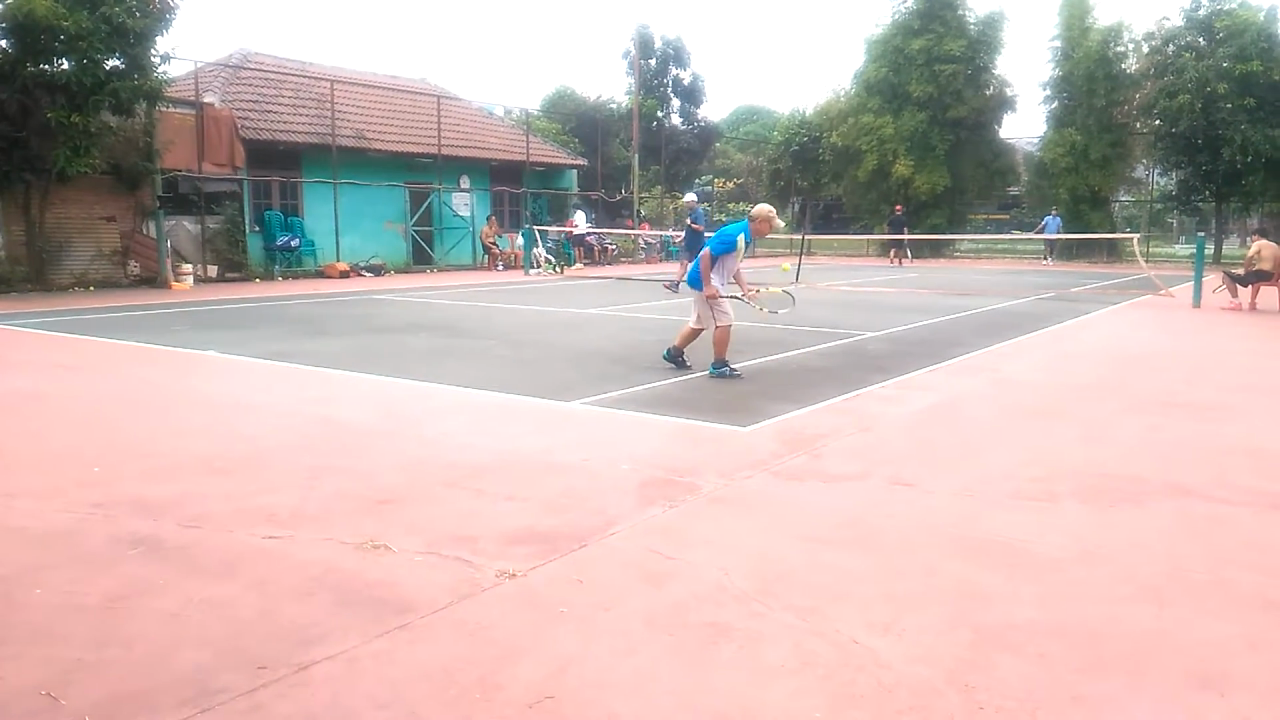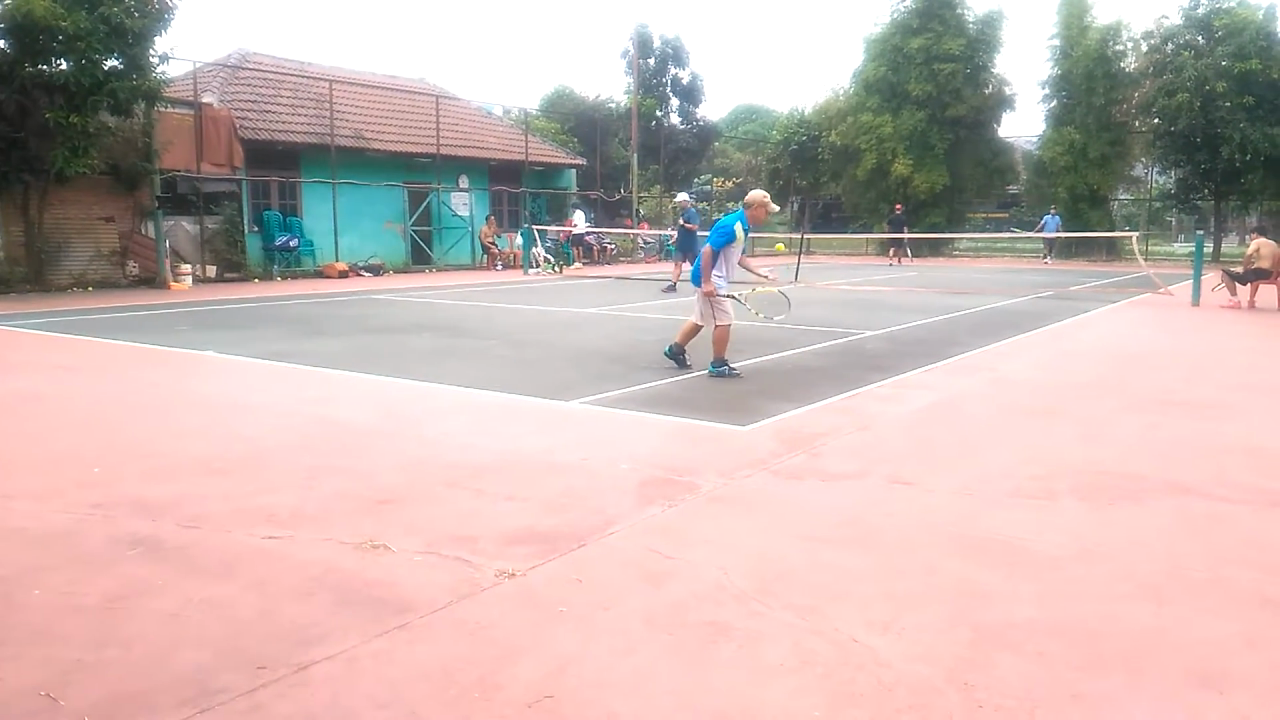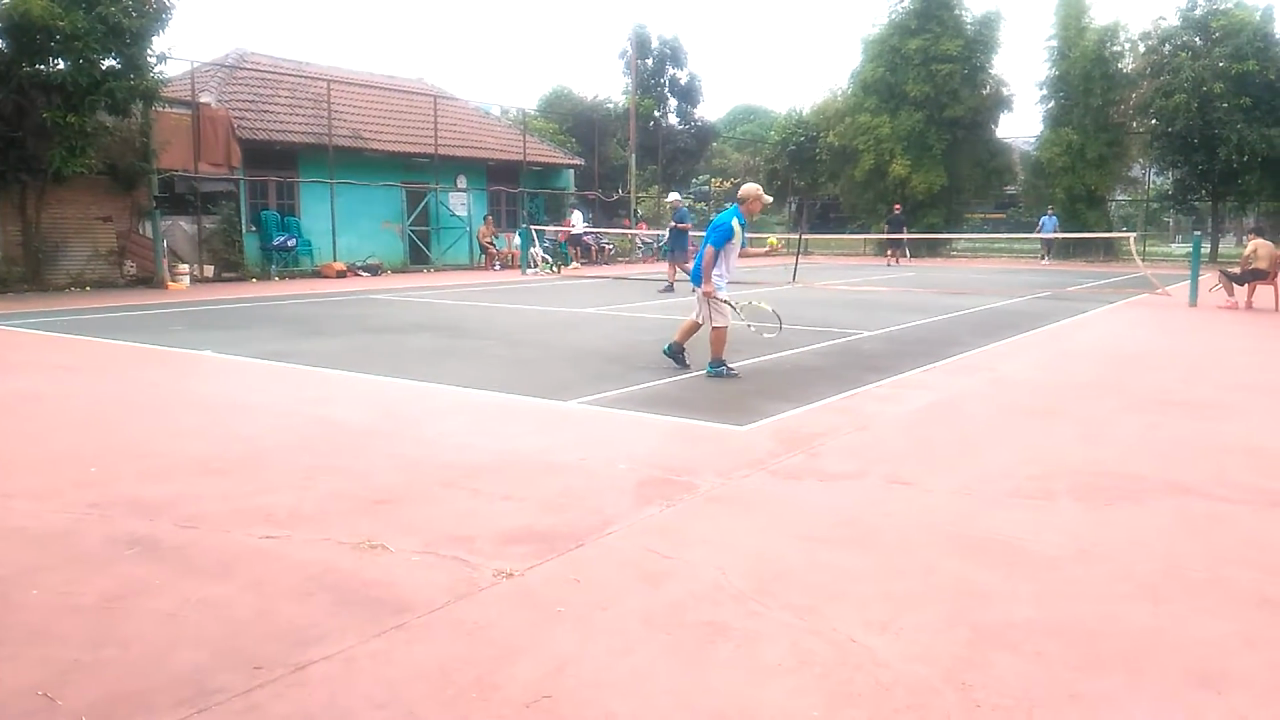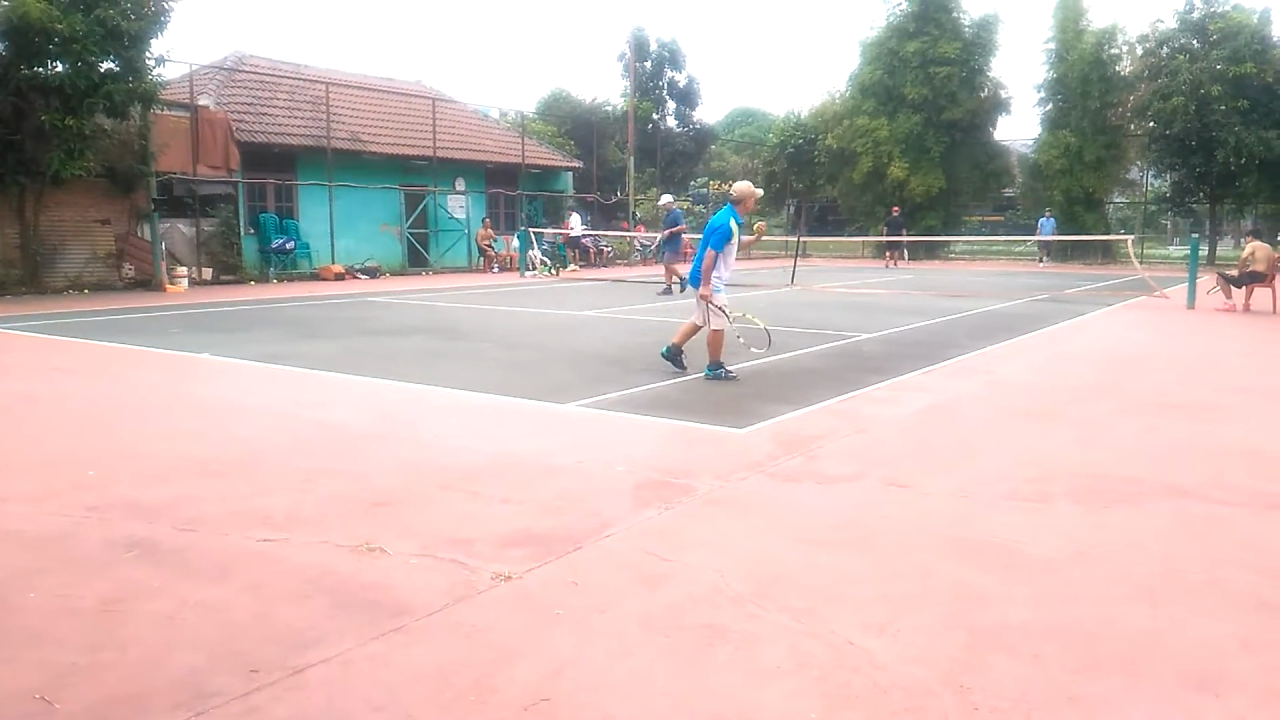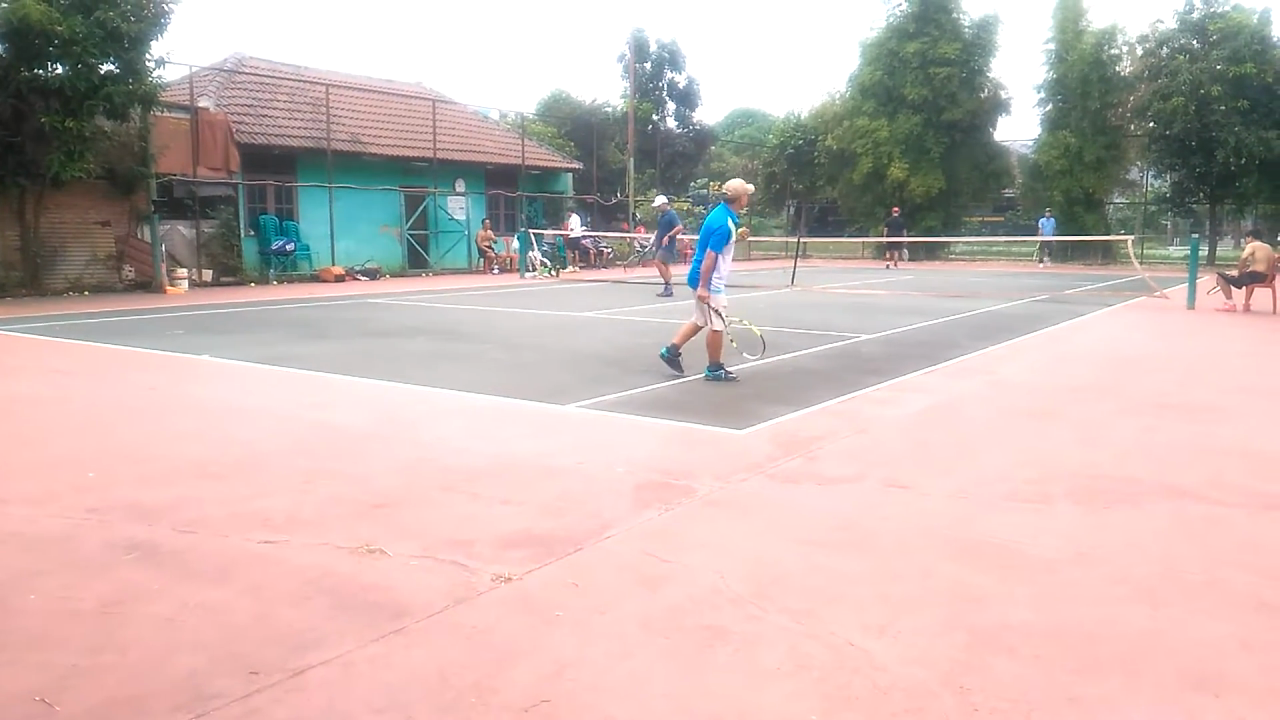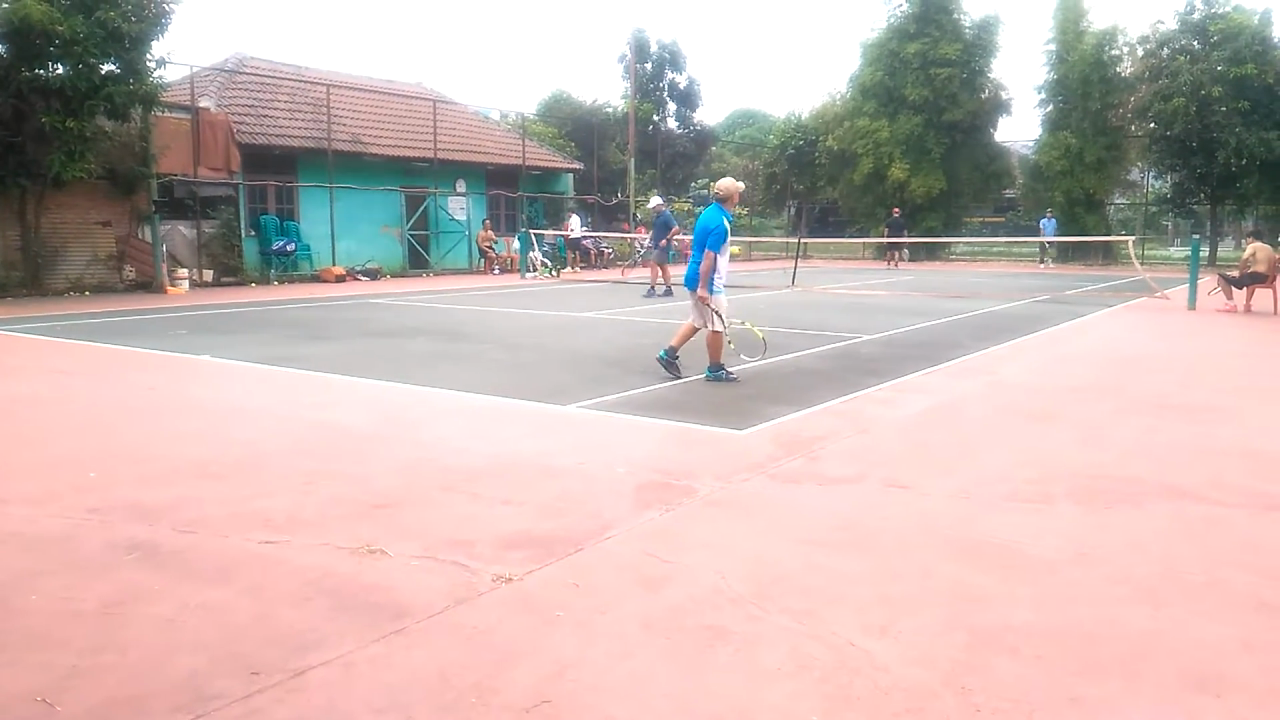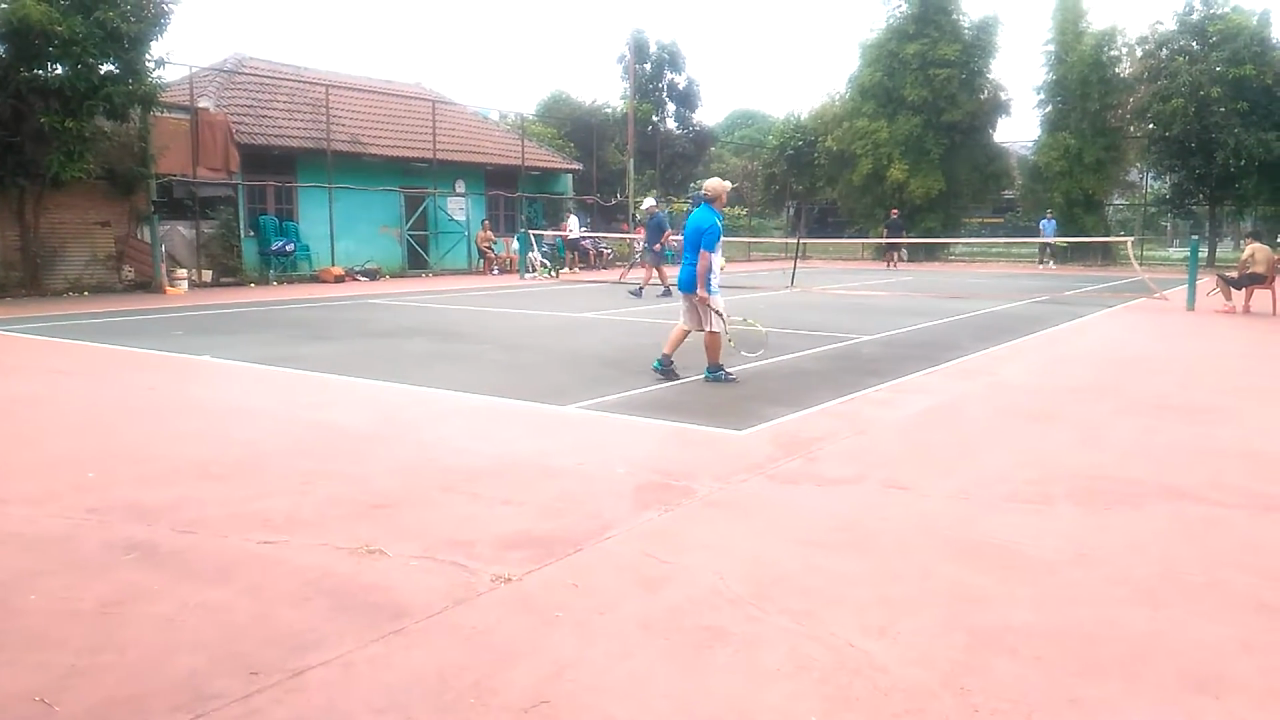
dt=0.1s
person 1, frame 1
left shoulder: (744, 234)
right shoulder: (735, 236)
left elbow: (734, 266)
right elbow: (704, 255)
left wrist: (744, 287)
right wrist: (708, 286)
left hip: (703, 278)
right hip: (704, 279)
left knee: (699, 322)
right knee: (724, 320)
left ankle: (674, 352)
right ankle: (719, 366)
person 1, frame 2
left shoulder: (743, 226)
right shoulder: (730, 226)
left elbow: (739, 257)
right elbow: (707, 251)
left wrist: (760, 273)
right wrist: (707, 282)
left hip: (713, 278)
right hip: (710, 279)
left knee: (700, 318)
right knee: (723, 320)
left ankle: (675, 349)
right ankle: (718, 365)
person 1, frame 3
left shoulder: (739, 221)
right shoulder: (728, 222)
left elbow: (740, 251)
right elbow: (709, 252)
left wrist: (764, 251)
right wrist: (707, 283)
left hip: (713, 278)
right hip: (711, 279)
left knee: (700, 317)
right knee: (720, 321)
left ankle: (674, 348)
right ankle: (716, 365)
person 1, frame 4
left shoulder: (730, 216)
right shoulder: (726, 223)
left elbow: (734, 245)
right elbow: (710, 255)
left wrist: (755, 237)
right wrist: (705, 285)
left hip: (706, 278)
right hip: (709, 280)
left knee: (700, 318)
right knee: (717, 323)
left ankle: (673, 349)
right ankle: (715, 368)
person 1, frame 5
left shoulder: (723, 215)
right shoulder: (724, 223)
right elbow: (710, 256)
left wrist: (739, 236)
right wrist: (703, 287)
left hip: (706, 280)
right hip: (710, 282)
left knee: (700, 320)
right knee: (717, 325)
left ankle: (671, 351)
right ankle: (715, 369)
person 1, frame 6
left shoulder: (709, 213)
right shoulder: (720, 223)
right elbow: (708, 257)
right wrist: (703, 287)
left hip: (694, 277)
right hip: (707, 282)
left knee: (697, 321)
right knee: (716, 325)
left ankle: (669, 354)
right ankle: (715, 369)
person 1, frame 7
left shoulder: (696, 214)
right shoulder: (712, 223)
right elbow: (704, 257)
right wrist: (701, 288)
left hip: (687, 279)
right hip: (703, 283)
left knee: (686, 323)
right knee: (715, 326)
left ankle: (664, 361)
right ankle: (714, 370)
